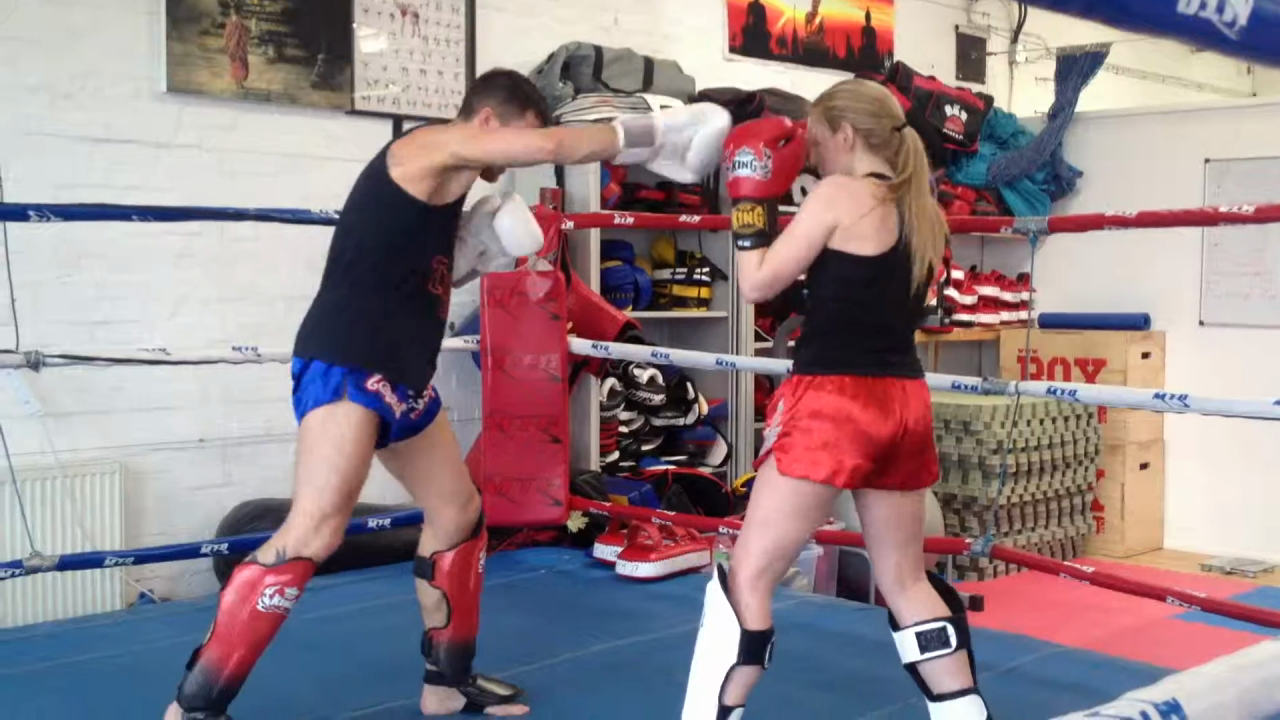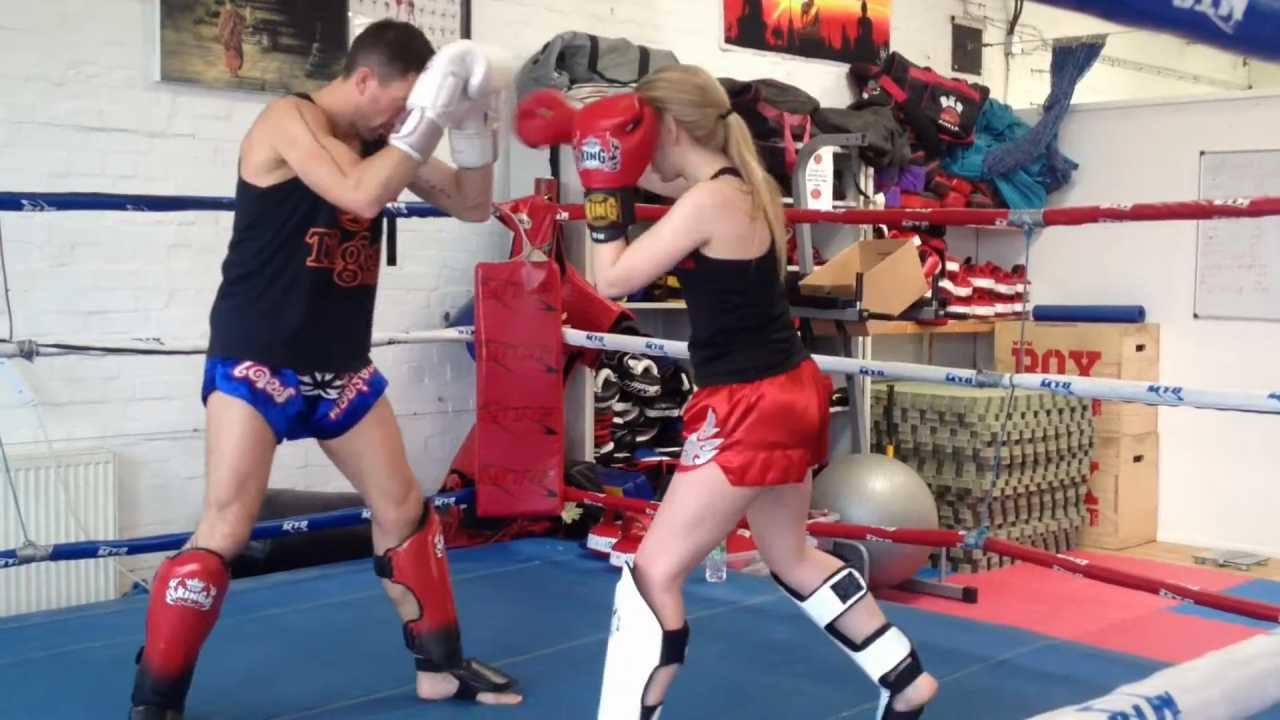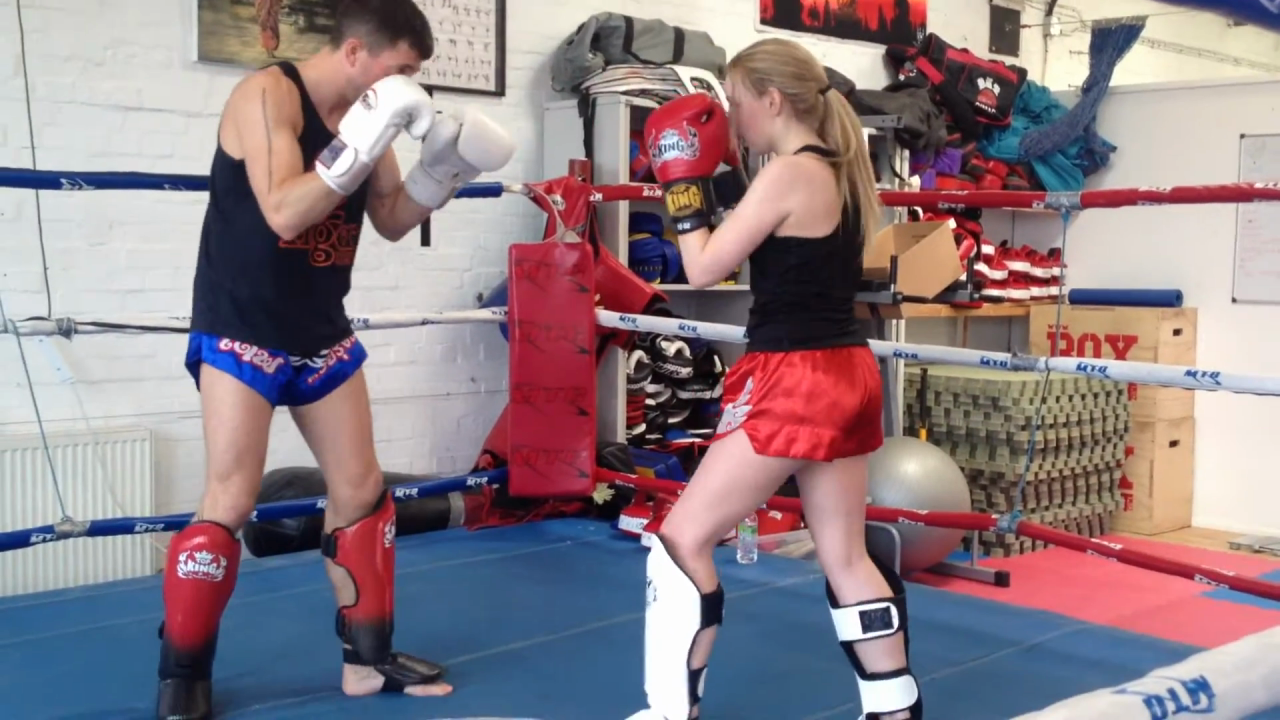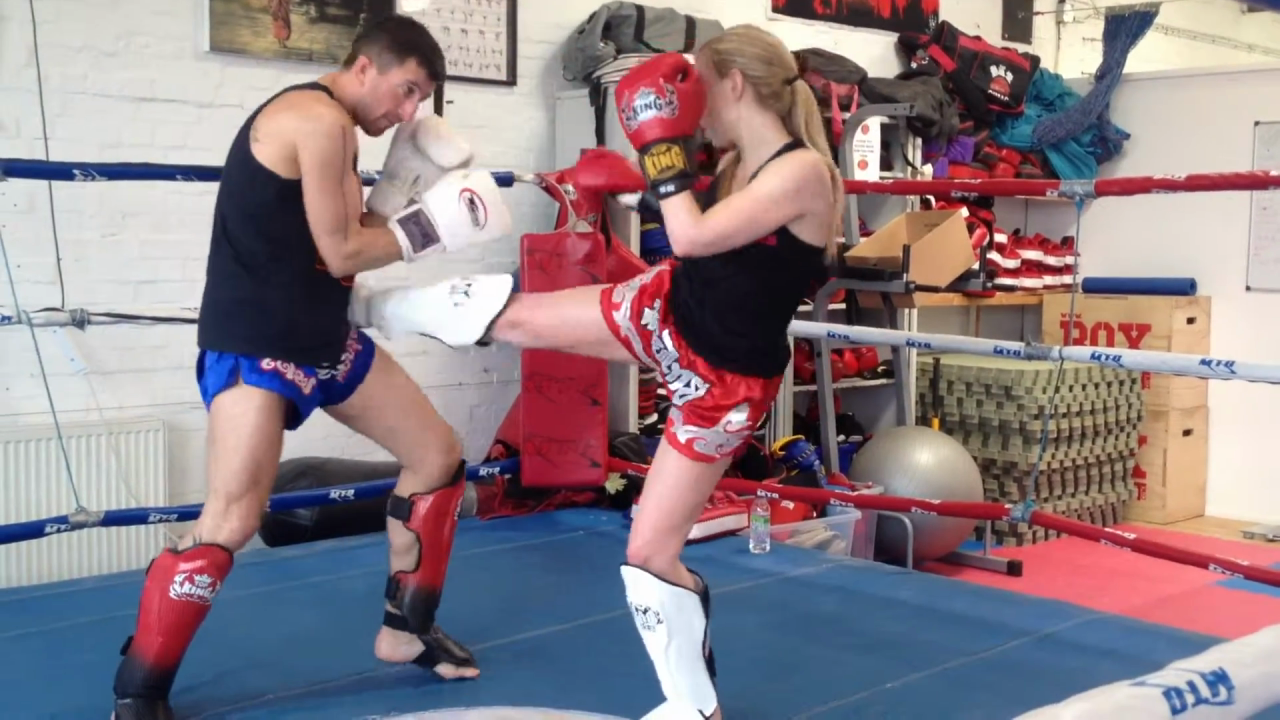
dt=0.7s
person 1, frame 1
left shoulder: (441, 176)
right shoulder: (436, 146)
right elbow: (537, 145)
left wrist: (472, 254)
right wrist: (647, 136)
left hip: (398, 372)
right hip: (345, 365)
left knee: (458, 518)
right knee: (314, 533)
person 1, frame 2
left shoulder: (385, 137)
right shoulder: (289, 119)
left elbow: (472, 205)
right elbow: (359, 194)
left wrist: (473, 121)
right wrist: (429, 117)
left hip: (342, 364)
right hip: (257, 358)
left knee: (404, 512)
right knee: (224, 531)
person 1, frame 3
left shoulder: (369, 112)
right shoulder: (266, 95)
left elbow: (392, 220)
right elbow: (284, 212)
left wrist: (446, 167)
right wrist: (363, 142)
left hip: (321, 331)
right hip: (241, 329)
left knee: (360, 492)
right knee: (228, 503)
left ankle: (367, 656)
person 1, frame 4
left shoulder: (323, 122)
right shoulder: (320, 121)
right elbow: (341, 255)
left wrist: (407, 186)
right wrist: (432, 224)
left hip: (325, 338)
right hip: (255, 342)
left knee: (438, 456)
right knee: (232, 520)
left ankle: (406, 626)
person 2, frame 1
left shoulder: (841, 195)
right shoulder: (922, 211)
left elbow: (755, 285)
left wrist: (751, 198)
left hip: (830, 406)
right hip: (902, 403)
left knee: (749, 575)
right knee: (904, 579)
person 2, frame 2
left shoulder: (710, 202)
right shoulder: (745, 187)
left elbow: (612, 280)
right elbow: (671, 185)
left wrist: (603, 182)
left hip: (748, 407)
right hip: (790, 391)
left knee: (655, 573)
right knee: (790, 554)
person 2, frame 3
left shoulder: (789, 174)
right shoulder: (841, 172)
left elbow: (704, 267)
left wrist: (685, 168)
right wrist: (713, 159)
left hip: (793, 382)
right hip: (847, 374)
left knee: (683, 535)
right knee: (844, 554)
person 2, frame 4
left shoulder: (804, 171)
right shoulder: (744, 161)
left elbow: (693, 237)
left wrist: (661, 144)
right wrist: (652, 184)
left hip: (729, 381)
right hip: (666, 313)
left knee: (649, 550)
right knee: (518, 315)
right ankle: (380, 302)
